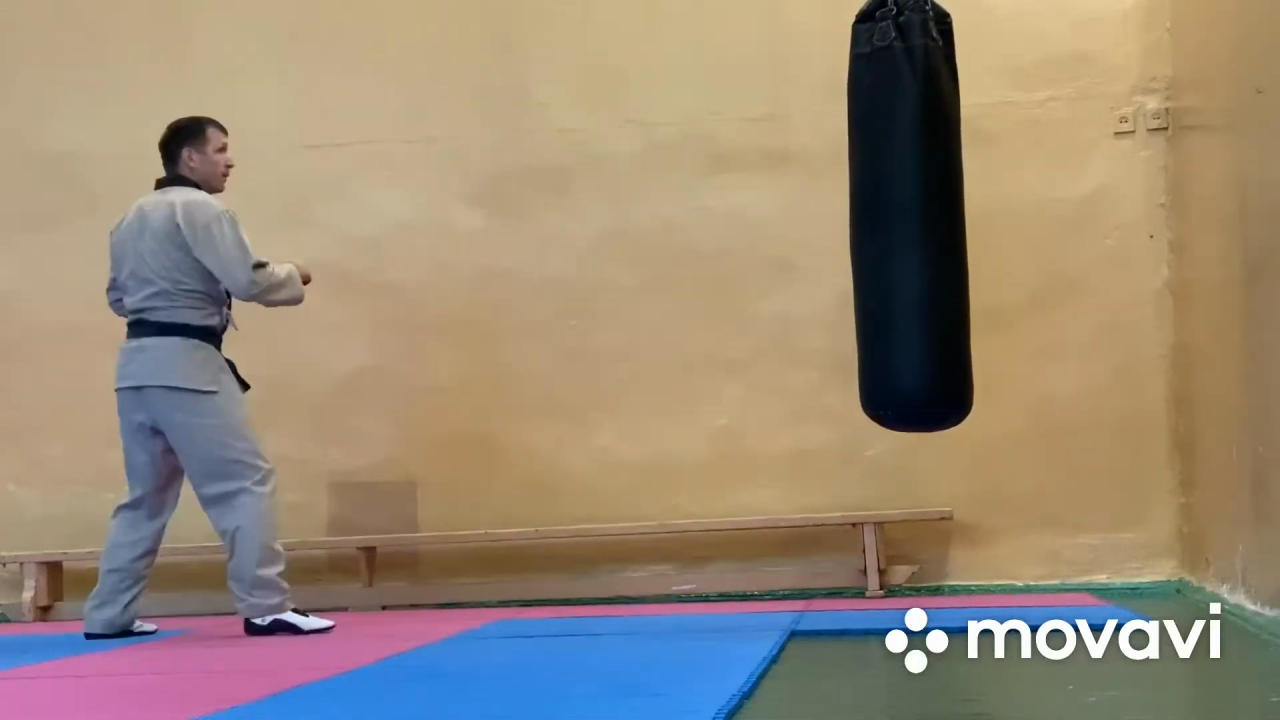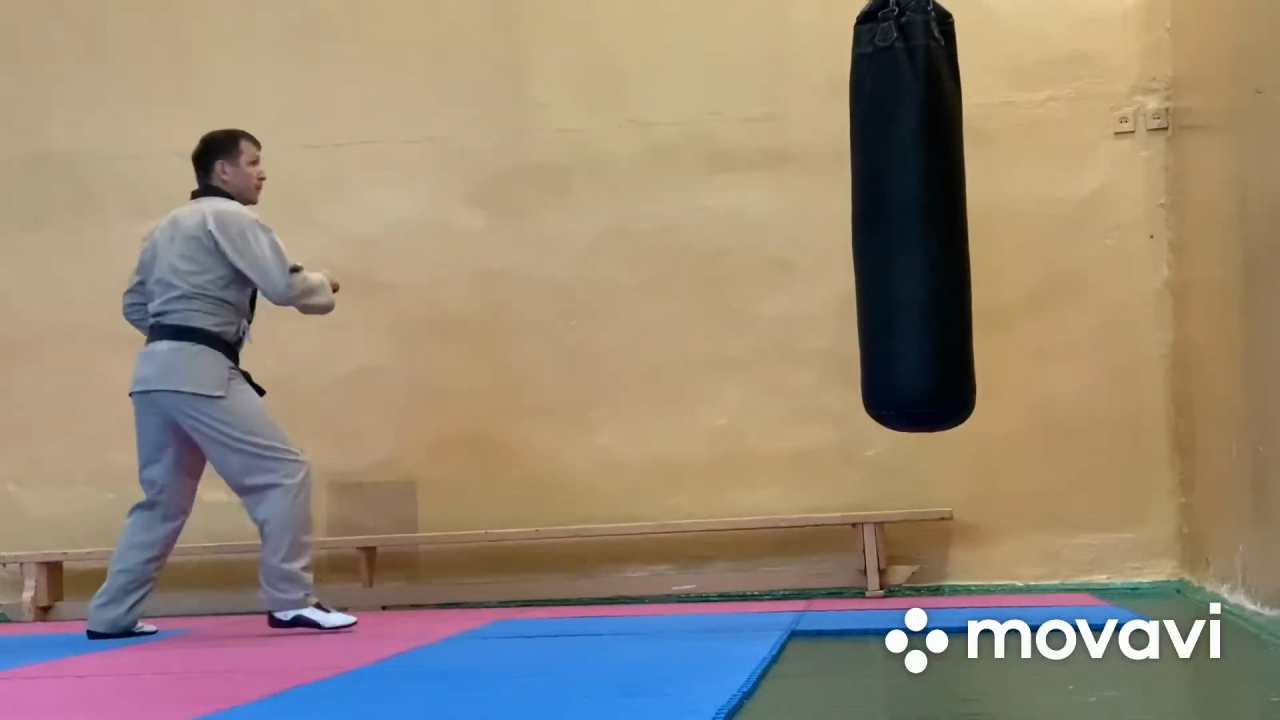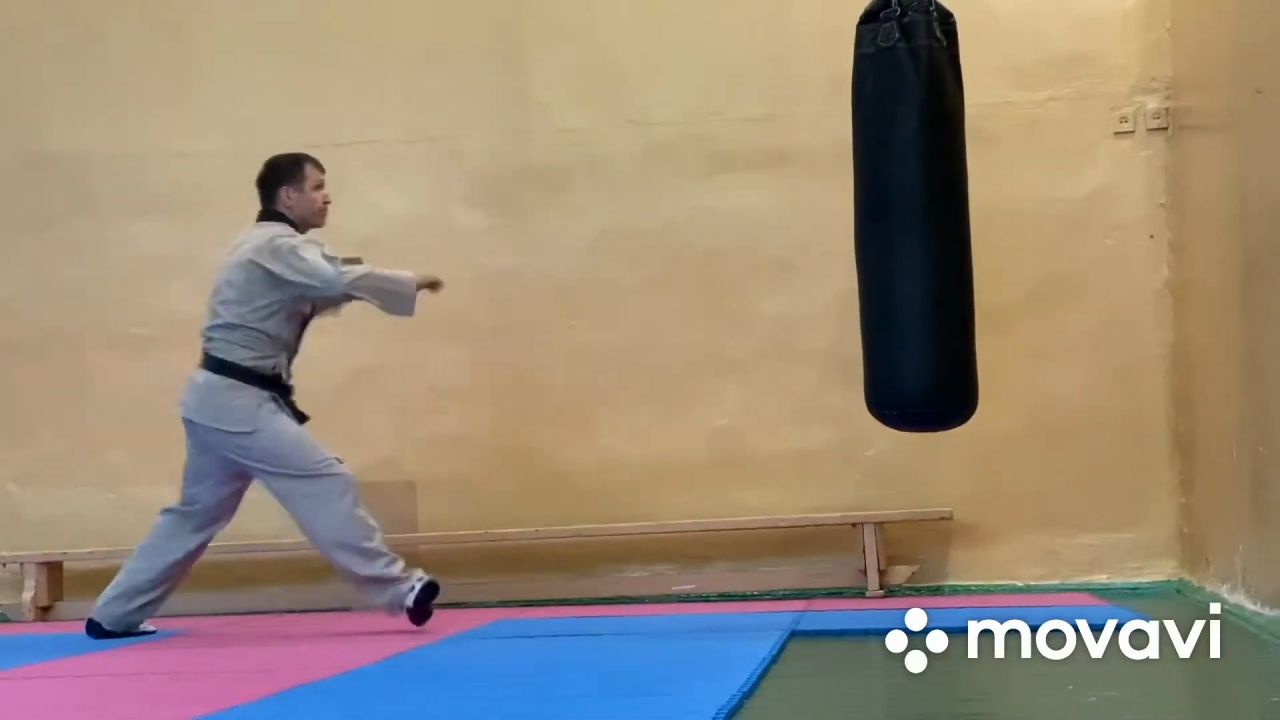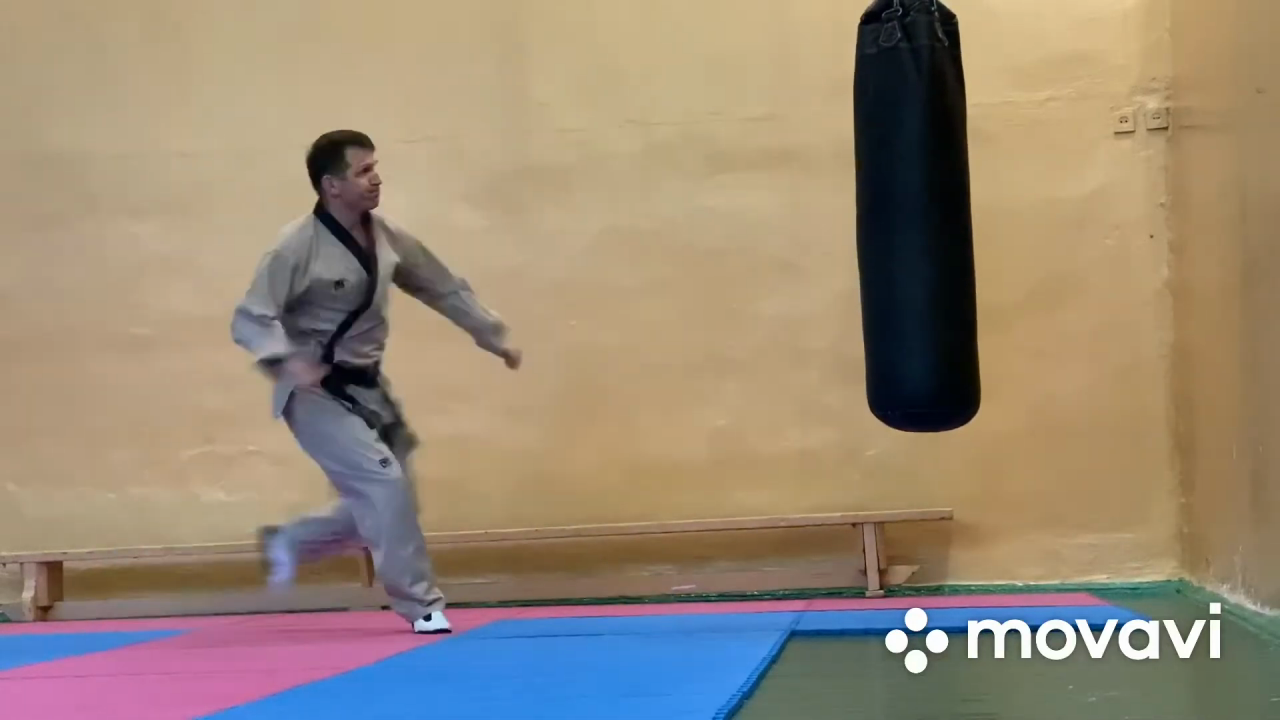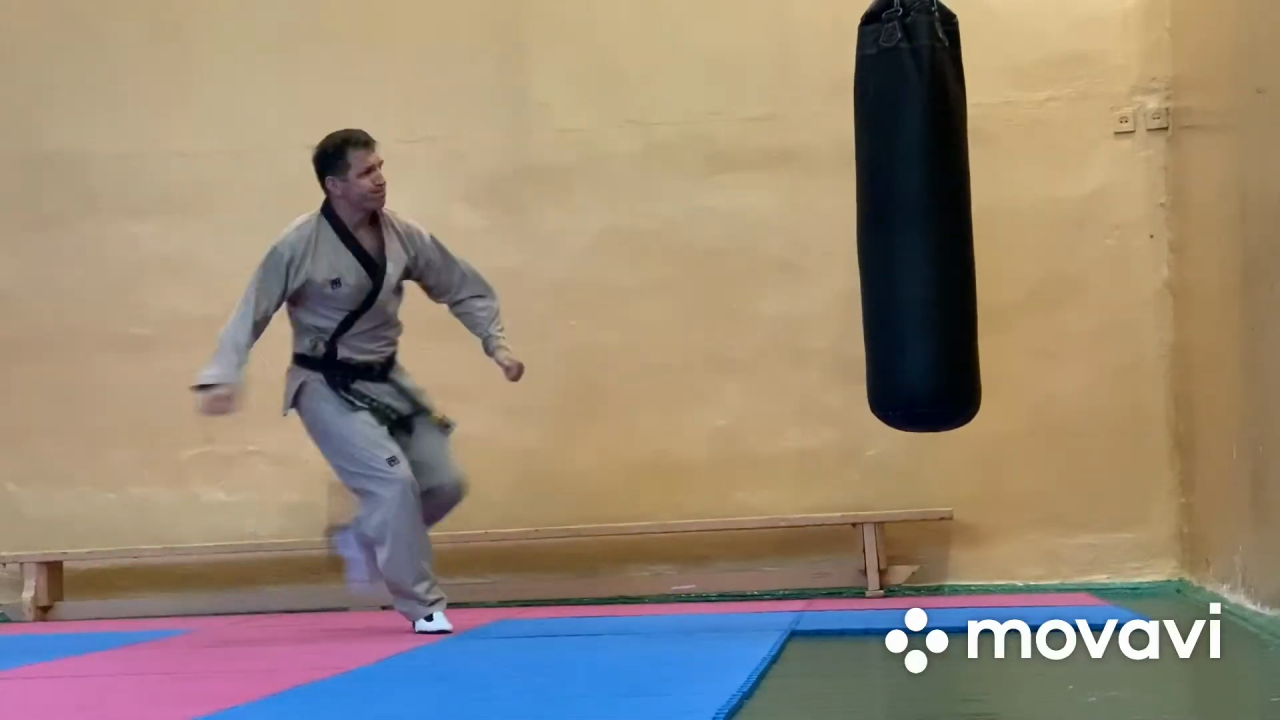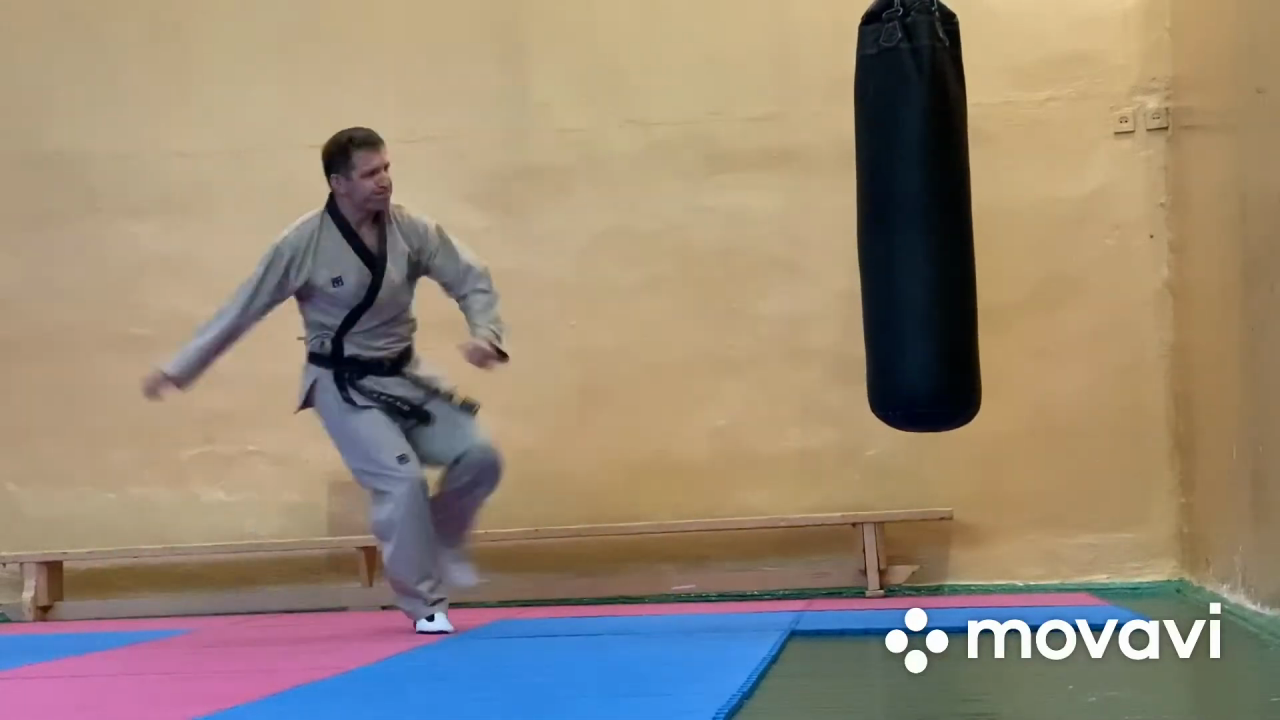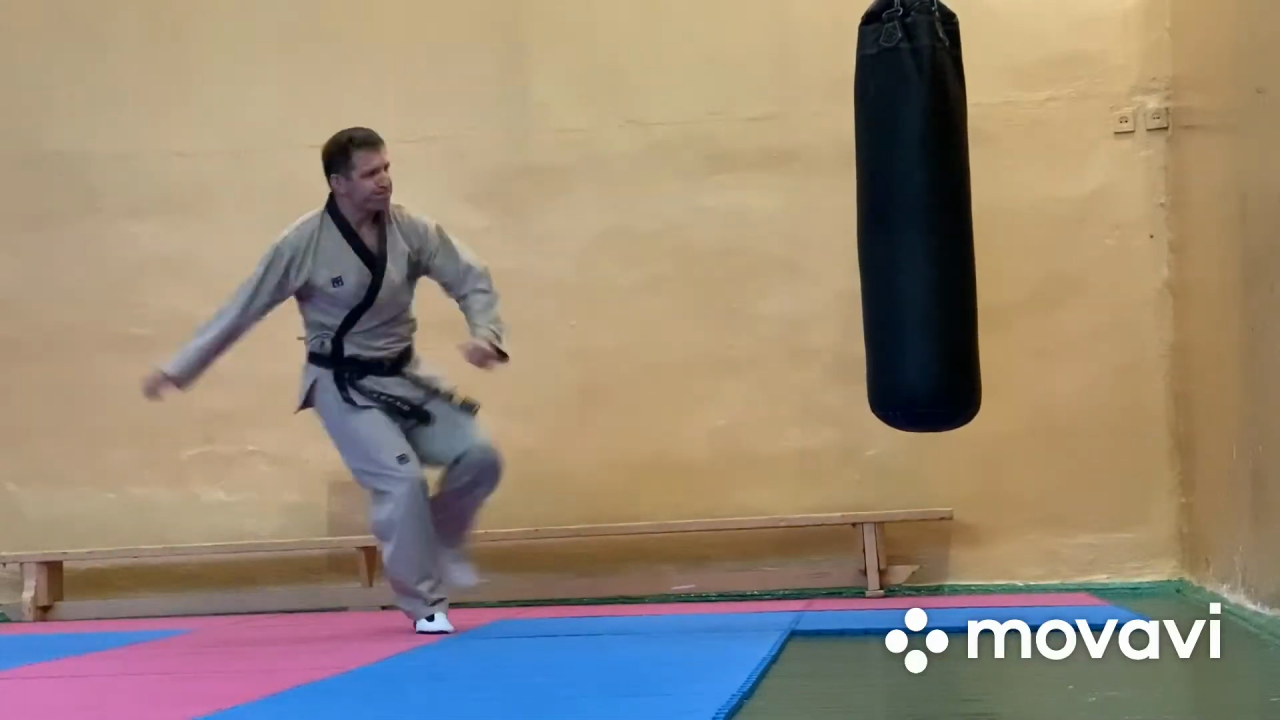
dt=0.2s
person 1, frame 1
left shoulder: (130, 219)
right shoulder: (200, 208)
left elbow: (117, 295)
right elbow: (247, 283)
right wrist: (294, 275)
left hip: (138, 362)
right hip: (185, 363)
left knee: (146, 494)
right knee: (244, 480)
left ankle: (108, 614)
right ankle: (266, 606)
person 1, frame 2
left shoulder: (165, 228)
right shoulder: (231, 217)
left elbow: (134, 306)
right elbow: (283, 287)
right wrist: (323, 285)
left hip: (154, 370)
right hip: (199, 370)
left knee: (163, 498)
right knee: (281, 472)
left ankle: (111, 614)
right ankle: (290, 600)
person 1, frame 3
left shoulder: (261, 246)
right shoulder: (280, 244)
right elbow: (336, 281)
right wrist: (409, 283)
left hip: (215, 399)
right hip: (239, 403)
left knee: (197, 513)
right knee: (326, 485)
left ankle: (115, 614)
right ankle: (394, 586)
person 1, frame 4
left shoulder: (385, 236)
right shoulder: (296, 245)
left elbow: (440, 287)
right elbow: (250, 318)
left wrist: (492, 336)
right wrist: (287, 361)
left hip: (363, 388)
right hip: (314, 393)
left knee: (376, 497)
right knee: (385, 486)
left ankle: (288, 543)
right ankle: (420, 603)
person 1, frame 5
left shoulder: (402, 234)
right shoulder: (298, 244)
left elbow: (463, 287)
right elbow: (248, 314)
left wrist: (496, 343)
right wrist: (221, 378)
left hip: (385, 381)
right hip: (327, 388)
left knee: (443, 483)
right knee: (391, 483)
left ankle: (364, 540)
right ankle: (422, 604)
person 1, frame 6
left shoulder: (410, 229)
right shoulder: (303, 242)
left elbow: (470, 278)
right elbow: (241, 309)
left wrist: (484, 336)
right wrist: (181, 368)
left hip: (400, 375)
right hip: (340, 386)
left knee: (478, 457)
right knee: (401, 482)
left ankle: (439, 545)
right ankle: (424, 604)
person 1, frame 7
left shoulder: (410, 228)
right shoulder: (303, 242)
left elbow: (471, 278)
right elbow: (242, 308)
left wrist: (484, 334)
right wrist: (178, 368)
left hip: (401, 374)
right hip: (343, 386)
left knee: (477, 456)
right knee: (403, 483)
left ankle: (443, 544)
right ankle: (425, 604)
